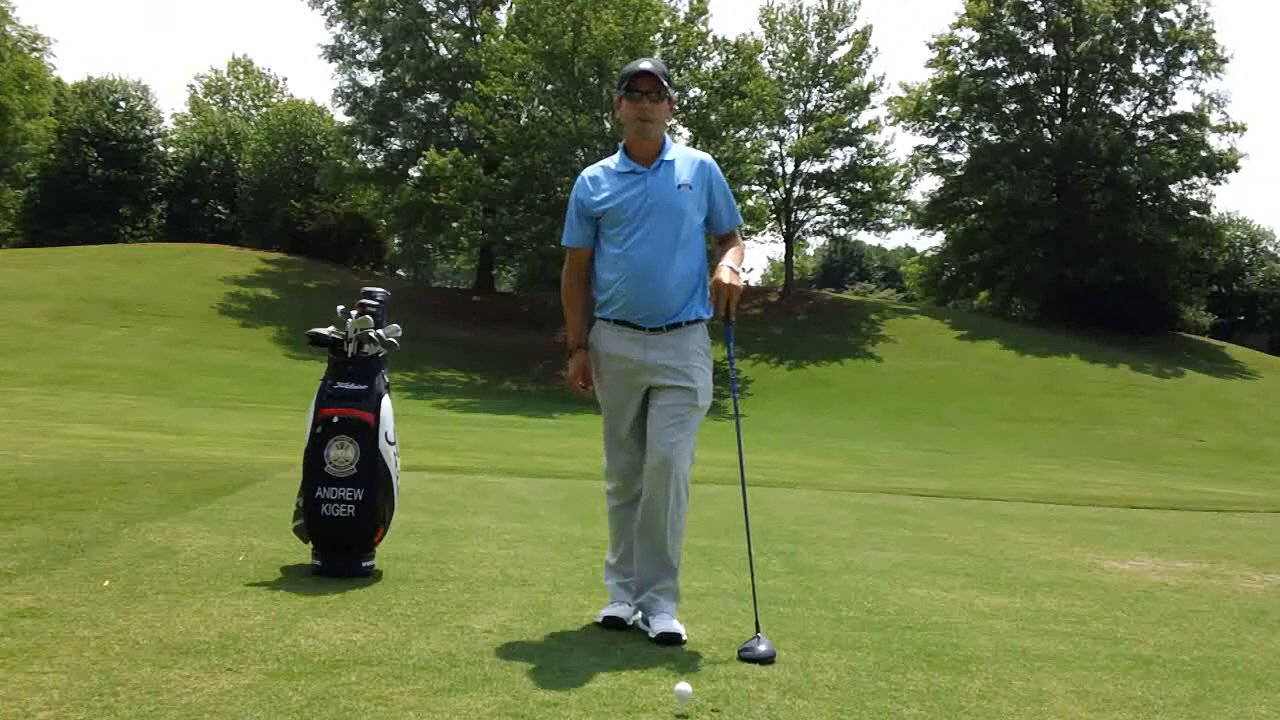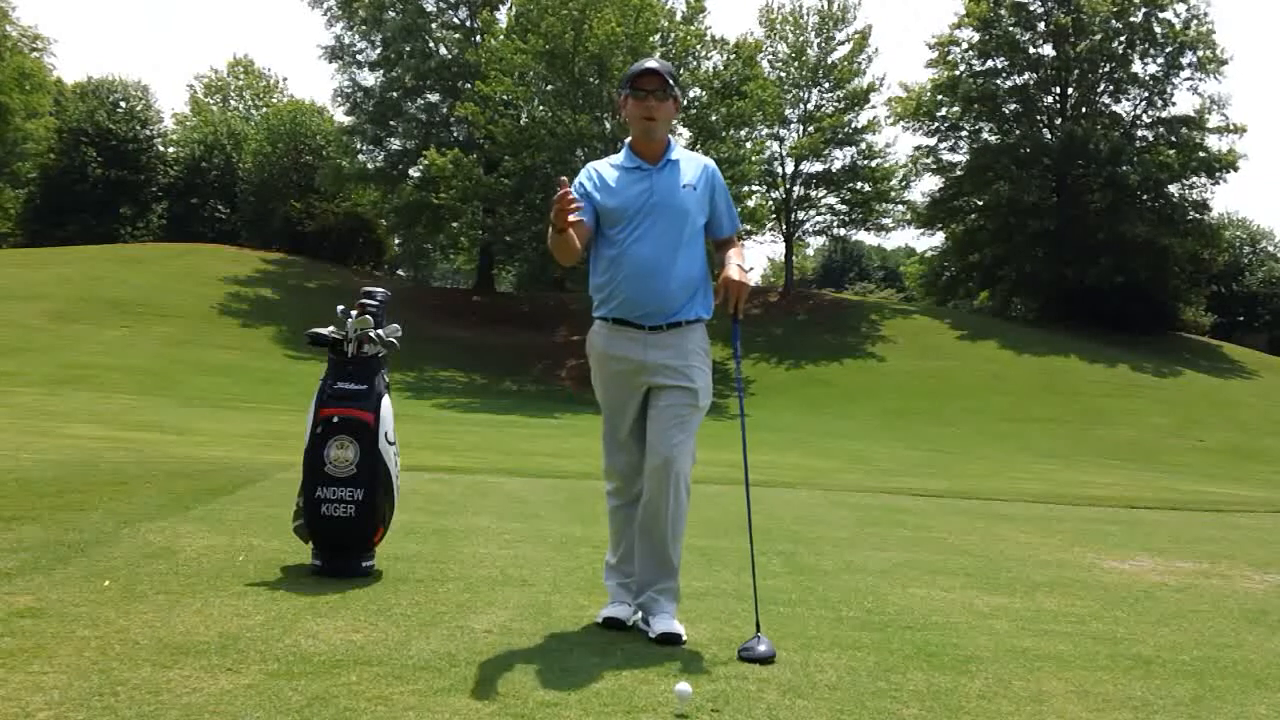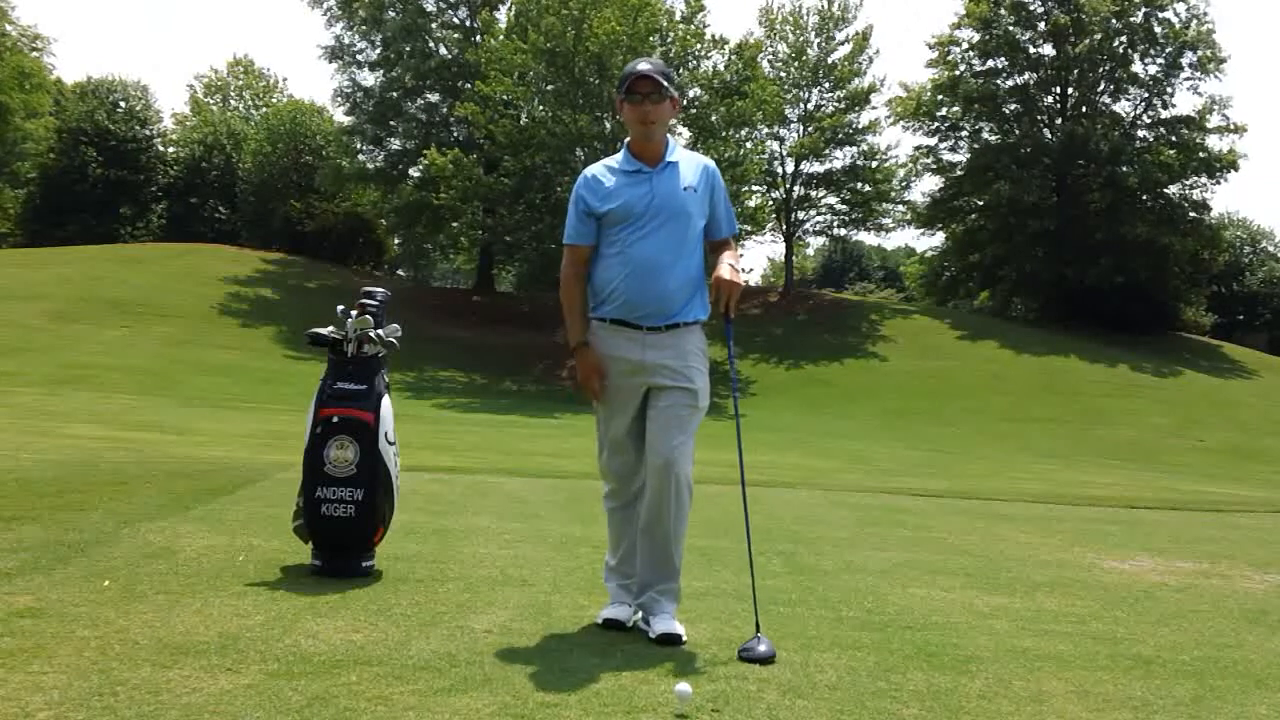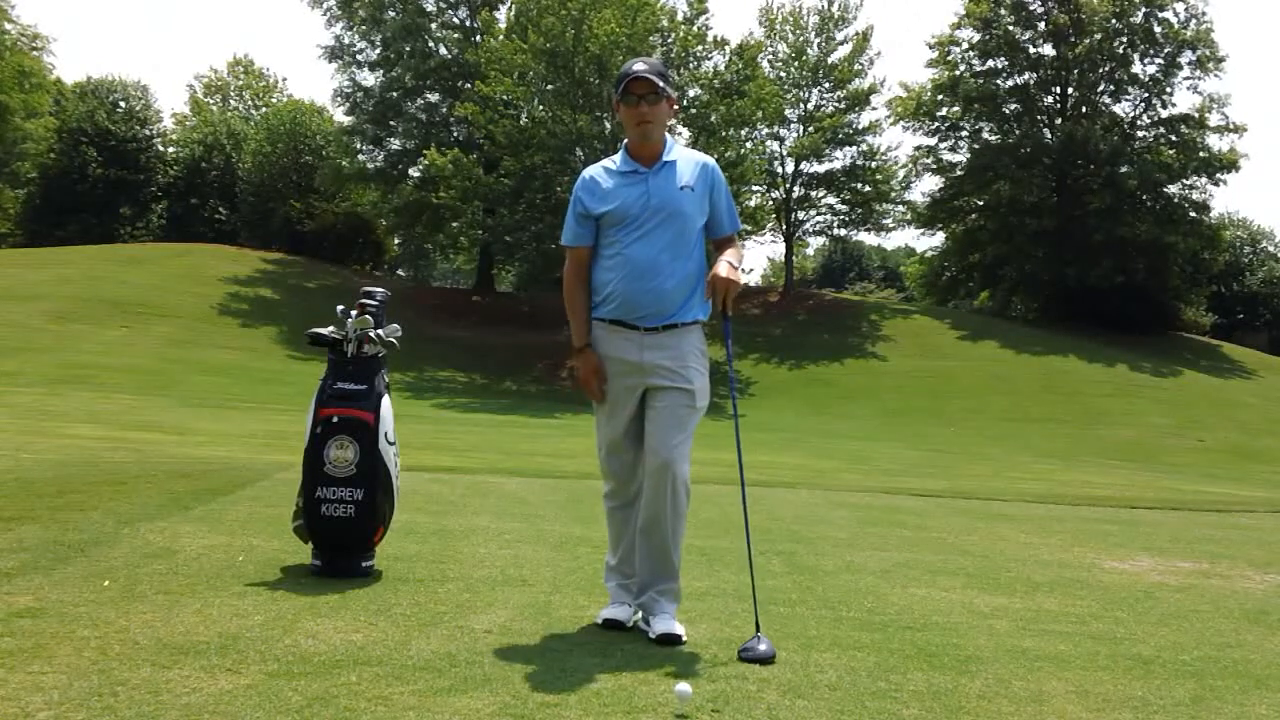
dt=0.5s
person 1, frame 1
left shoulder: (700, 168)
right shoulder: (591, 182)
left elbow: (731, 235)
right elbow: (576, 270)
left wrist: (728, 265)
right wrist: (577, 346)
left hip: (682, 343)
right hip: (615, 343)
left knee: (667, 468)
right knee: (622, 472)
left ankle: (658, 599)
right ankle: (622, 589)
person 1, frame 2
left shoulder: (703, 172)
right shoulder: (595, 176)
left elbow: (727, 240)
right elbow: (569, 253)
left wrist: (734, 265)
right wrist: (560, 226)
left hip: (683, 343)
right hip: (614, 341)
left knee: (668, 468)
right knee: (623, 471)
left ankle: (658, 599)
right ankle: (623, 589)
person 1, frame 3
left shoulder: (703, 172)
right shoulder: (595, 180)
left elbow: (723, 242)
right elbow: (573, 266)
left wrist: (727, 266)
right wrist: (580, 344)
left hip: (681, 344)
right hip: (612, 343)
left knee: (670, 469)
right knee: (620, 473)
left ankle: (659, 599)
right ankle: (622, 590)
person 1, frame 4
left shoulder: (702, 171)
right shoulder: (593, 181)
left elbow: (727, 240)
right elbow: (575, 270)
left wrist: (727, 263)
right wrist: (581, 346)
left hip: (679, 344)
right hip: (612, 344)
left knee: (667, 469)
right knee: (620, 473)
left ankle: (659, 600)
right ankle: (623, 590)
